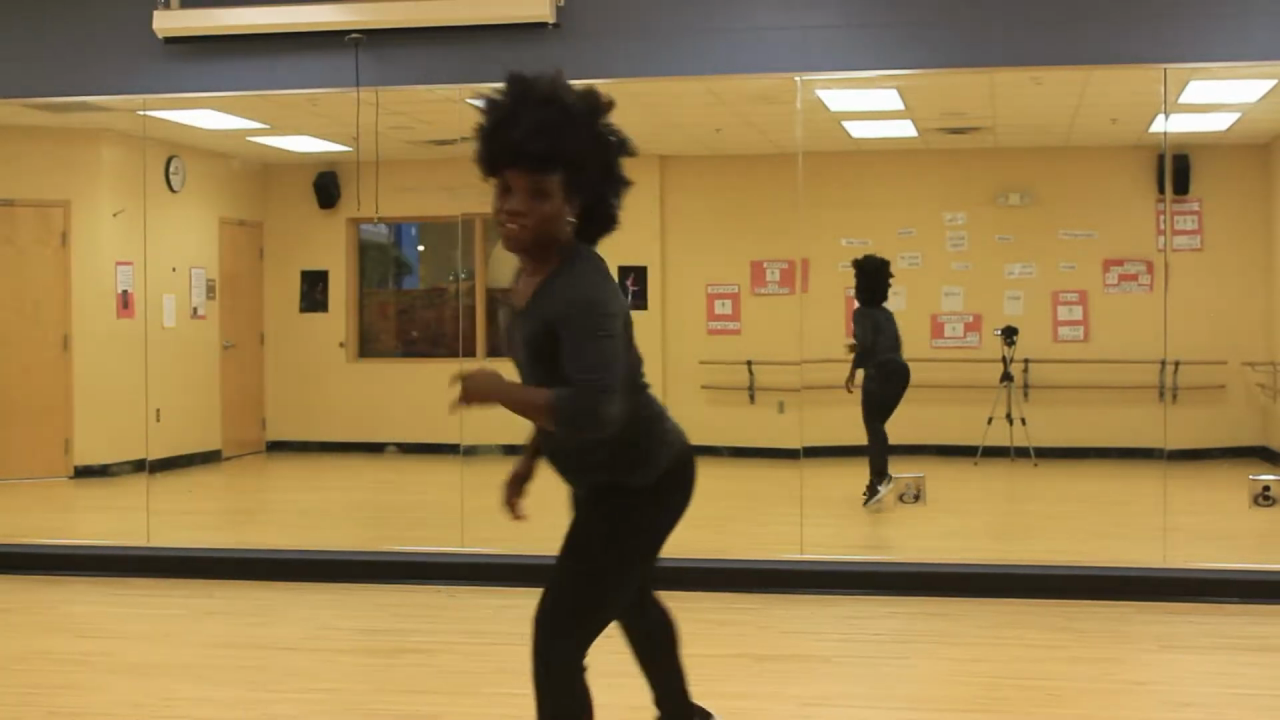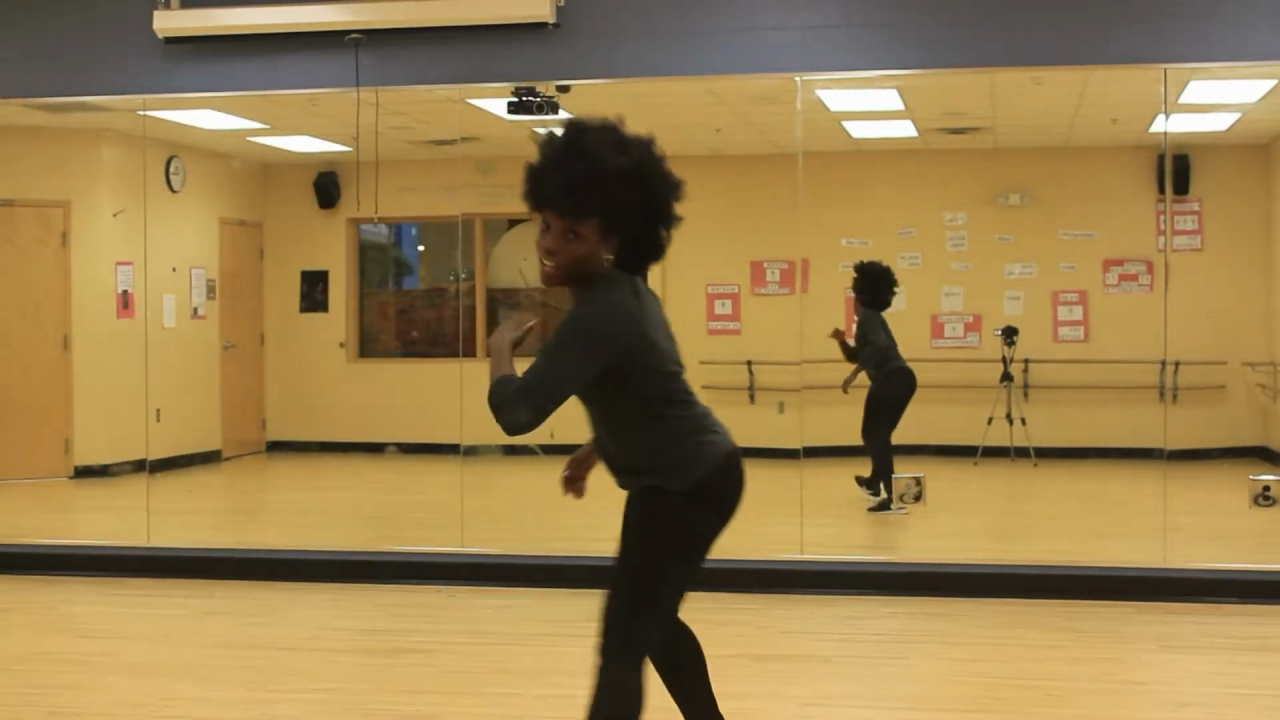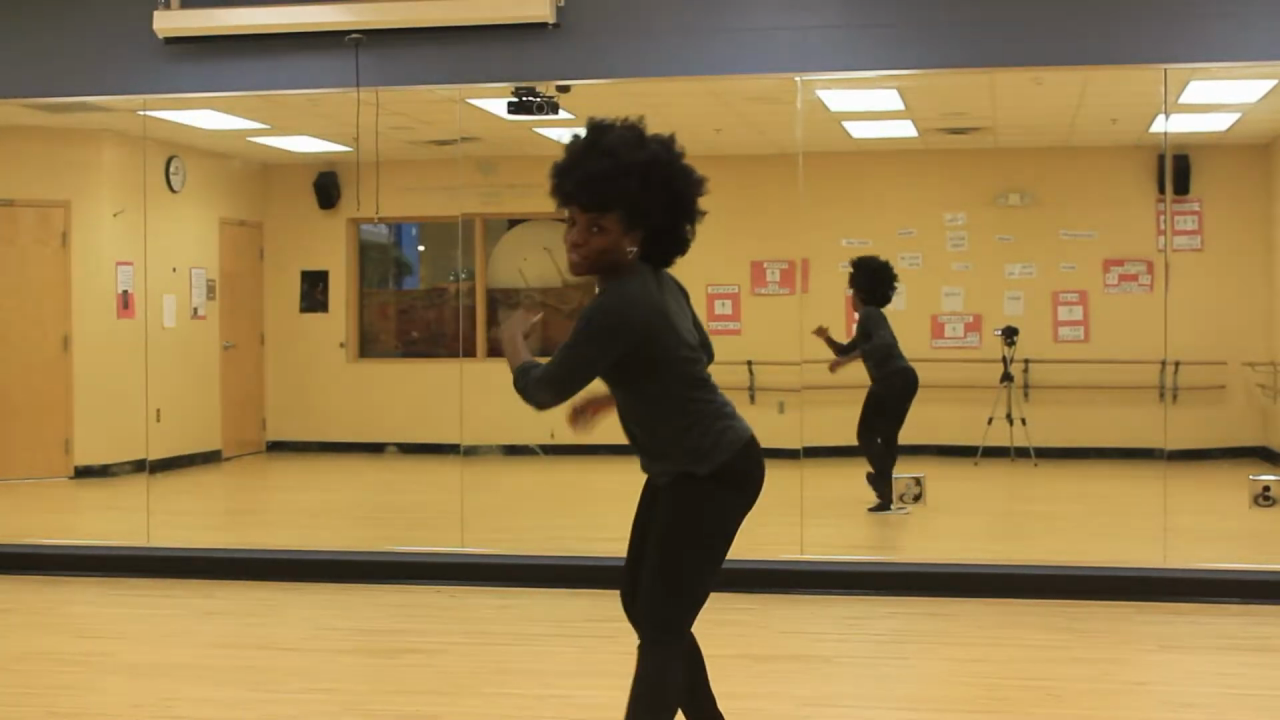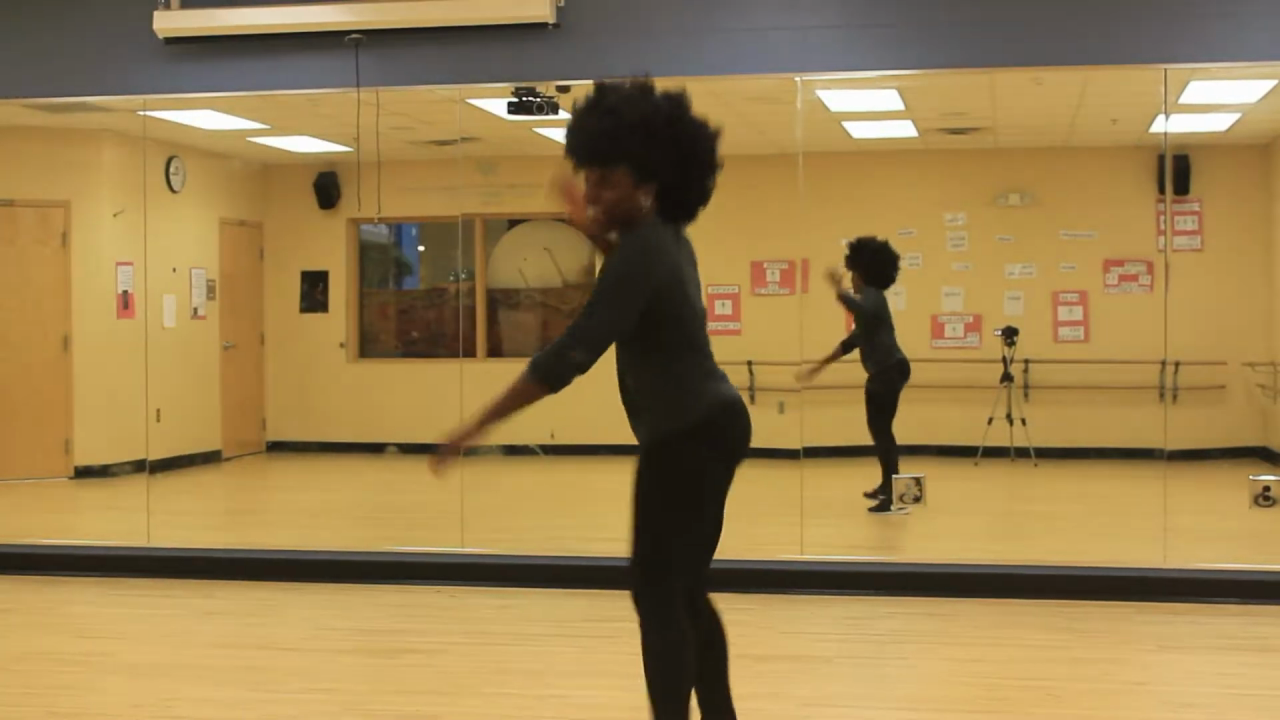
dt=0.2s
person 1, frame 1
left shoulder: (578, 292)
right shoulder: (536, 280)
left elbow: (595, 414)
left wrist: (499, 390)
right wrist: (530, 461)
left hip: (639, 481)
right hip: (620, 476)
left knee: (557, 636)
right knee: (628, 599)
person 1, frame 2
left shoulder: (596, 318)
right shoulder: (625, 295)
left elbow: (516, 413)
left wrist: (500, 351)
right wrist: (595, 454)
left hip: (689, 486)
right hip: (670, 480)
left knee: (622, 641)
right knee: (647, 620)
person 1, frame 3
left shoulder: (624, 303)
right shoulder: (655, 285)
left elbow: (547, 386)
left wrist: (512, 343)
right wrist: (615, 397)
left hip: (709, 474)
right hip: (691, 468)
left knee: (662, 630)
right knee: (642, 604)
person 1, frame 4
left shoulder: (637, 257)
right shoulder: (666, 239)
left elbow: (567, 359)
left wrist: (476, 426)
right wrist: (597, 230)
left hip: (690, 434)
right hip: (708, 423)
left knee: (659, 596)
right knee: (681, 587)
person 2, frame 1
left shoulder: (862, 312)
right shoulder: (886, 314)
left elbow: (866, 343)
left wrist: (852, 371)
right wrist: (859, 353)
left hip: (882, 374)
right hip: (899, 372)
left knee: (873, 426)
right knee: (876, 425)
left ankle: (881, 480)
right ankle: (875, 485)
person 2, frame 2
left shoulder: (868, 317)
right shoulder: (872, 319)
left elbow: (881, 346)
right elbow: (855, 356)
left wrist: (855, 372)
right wrist: (841, 340)
left hip: (890, 380)
right hip: (904, 379)
left knee: (872, 435)
right knee: (881, 434)
left ankle: (892, 497)
right ankle: (873, 483)
person 2, frame 3
left shoulder: (869, 316)
right shoulder: (871, 317)
left elbow: (883, 344)
right elbow: (848, 350)
left wrist: (847, 358)
right wrist: (828, 339)
left hip: (892, 381)
right hip: (904, 379)
left knee: (867, 436)
right knee: (887, 437)
left ankle: (889, 496)
right ankle: (883, 482)
person 2, frame 4
left shoulder: (872, 298)
right shoulder: (873, 299)
left elbow: (860, 309)
right elbow: (854, 340)
left wrist: (839, 288)
right wrist: (820, 365)
left hip: (887, 369)
right hip: (889, 368)
left knee: (879, 430)
right knee: (881, 429)
left ankle: (893, 496)
right ankle: (888, 486)
